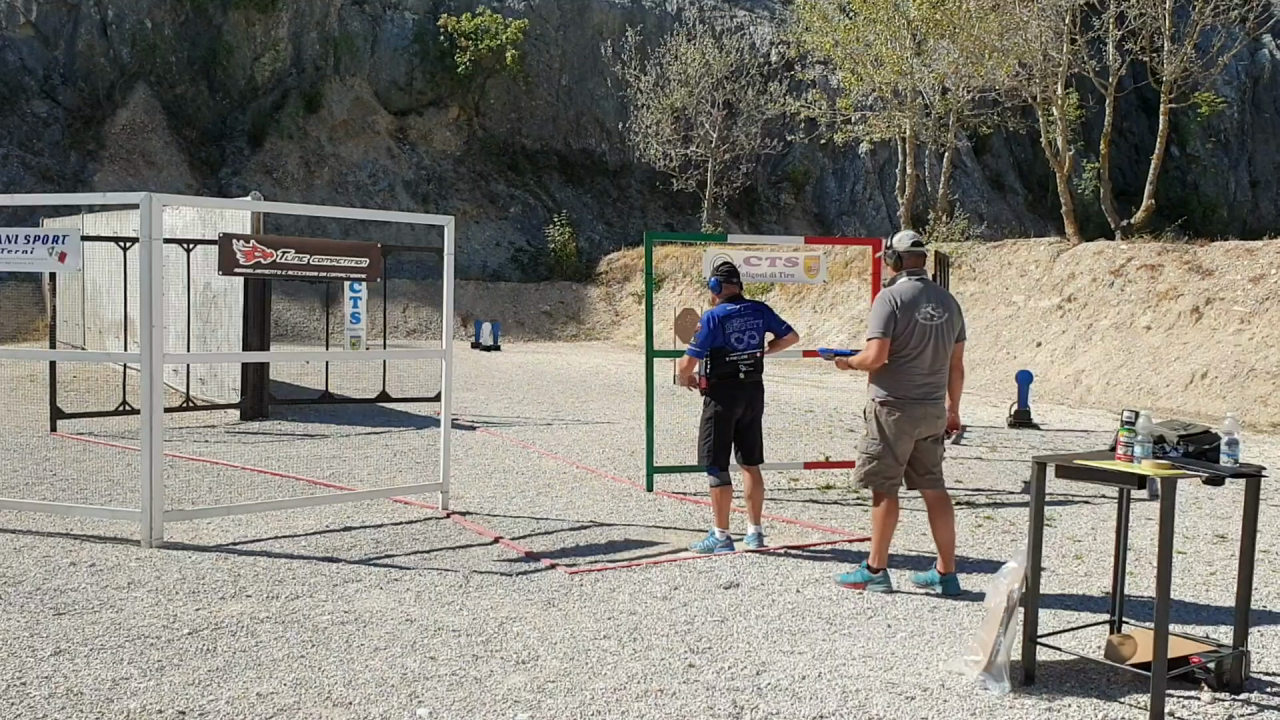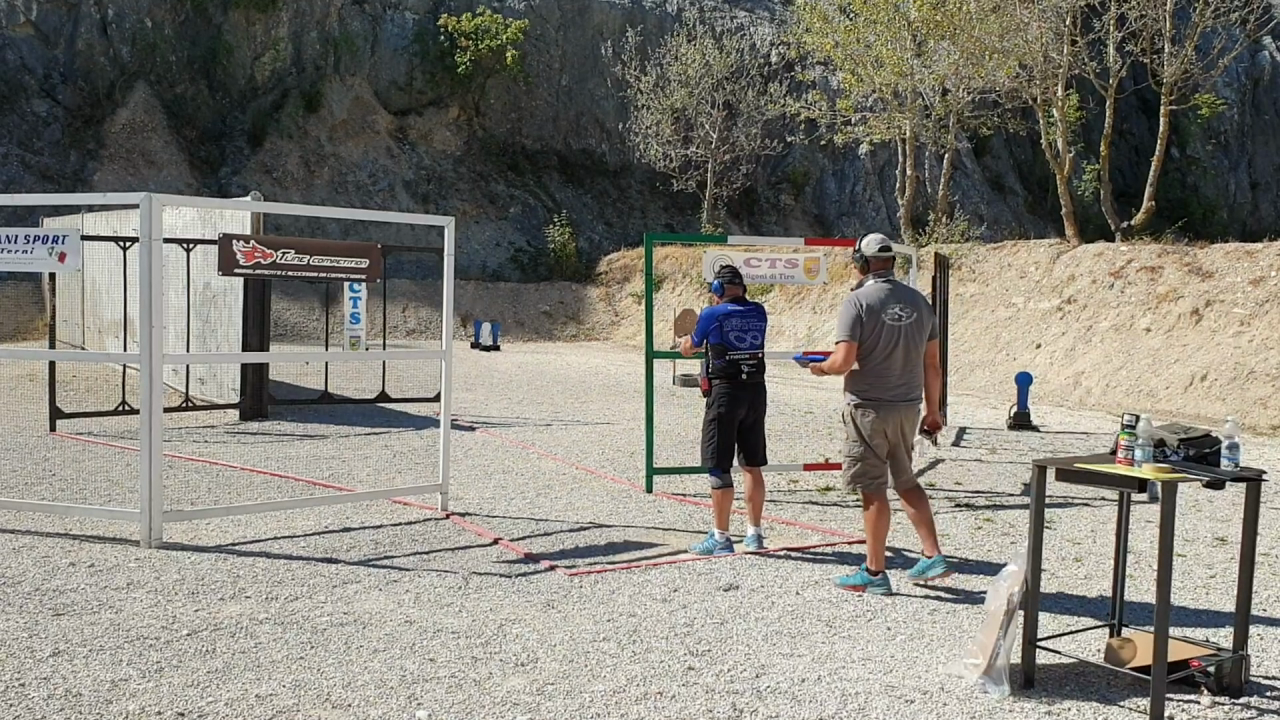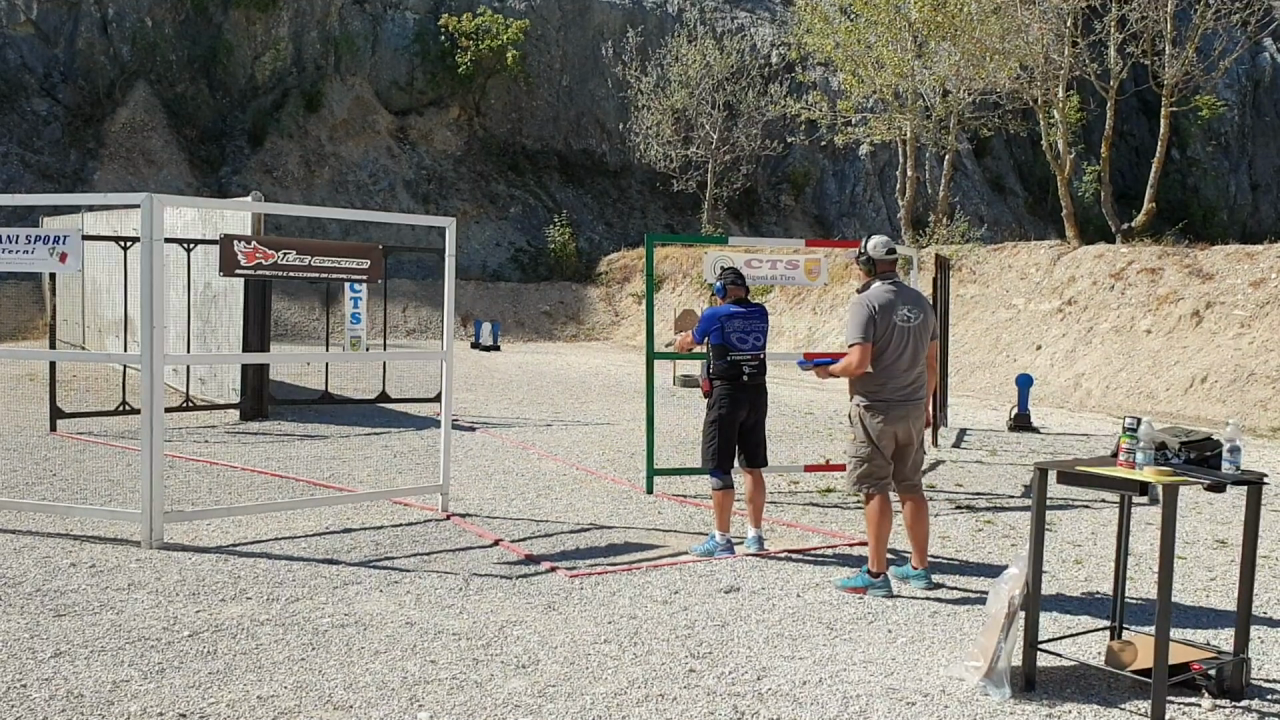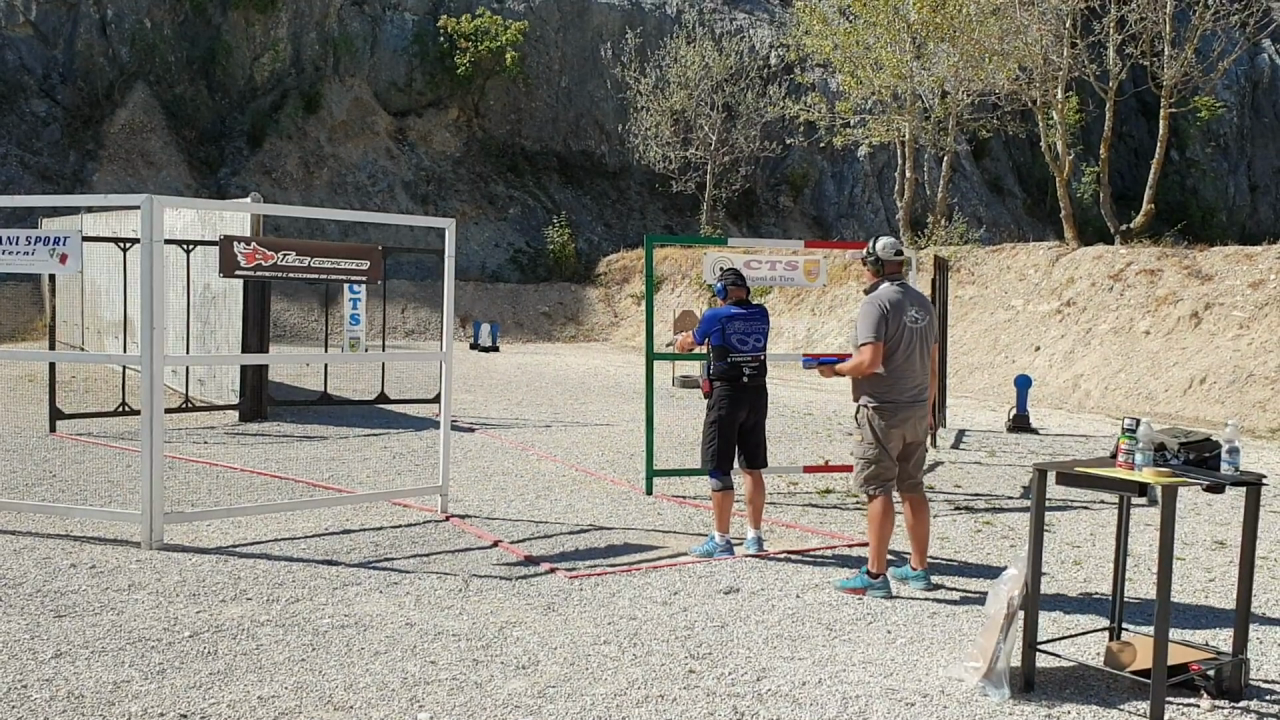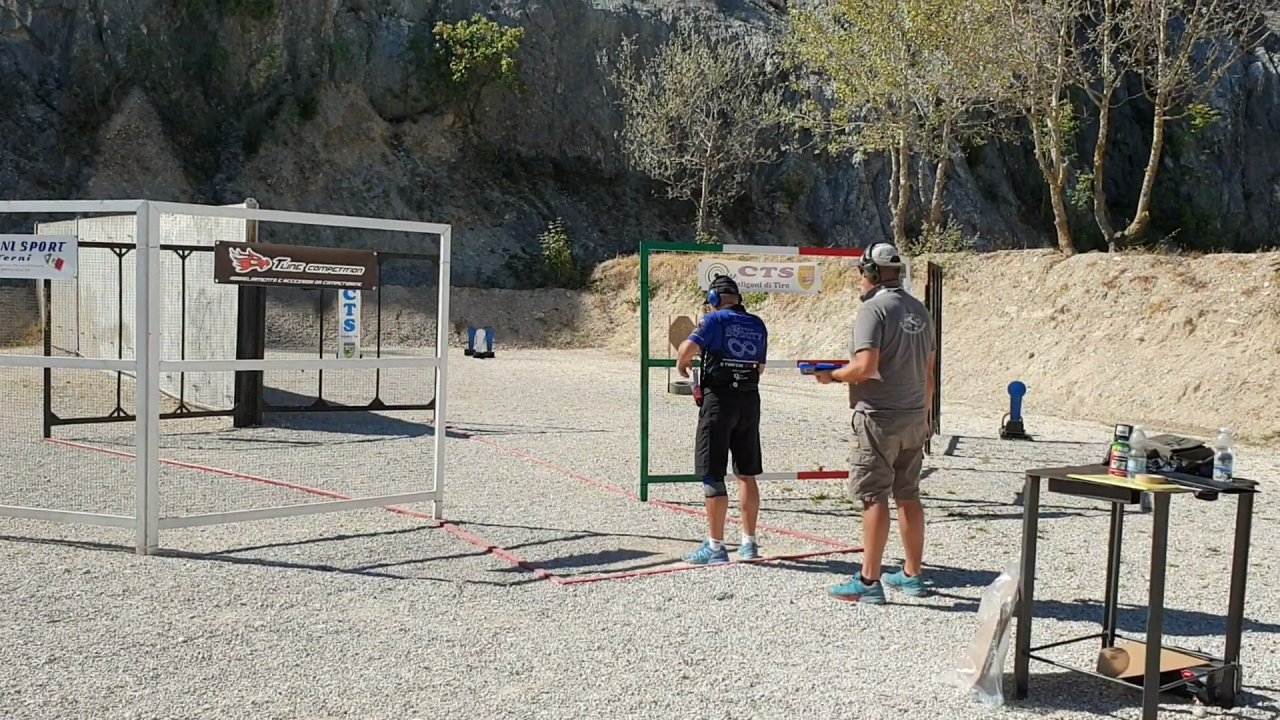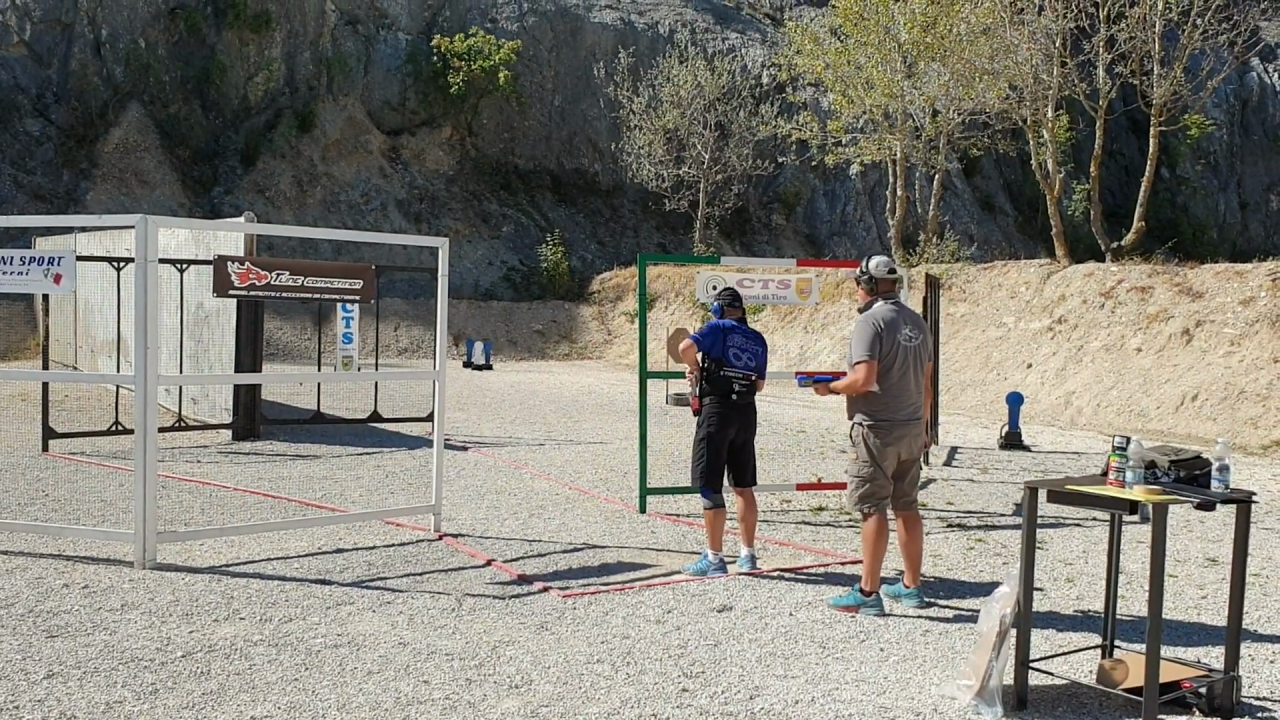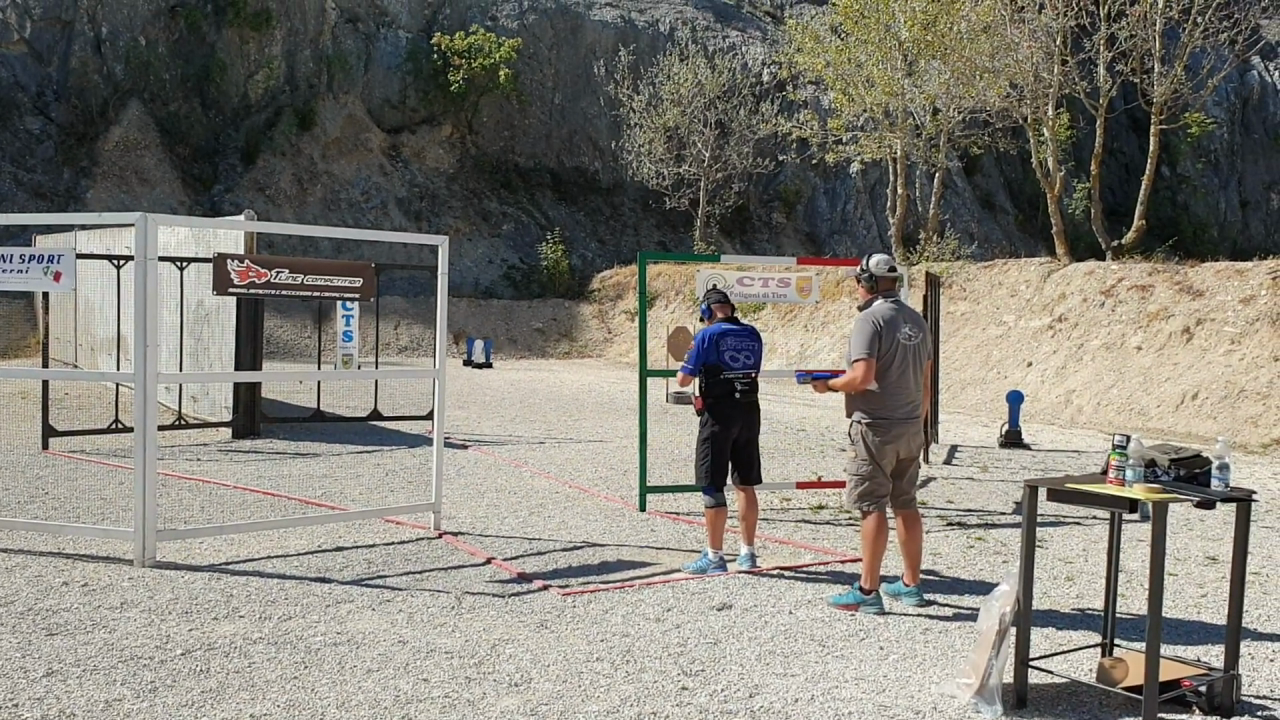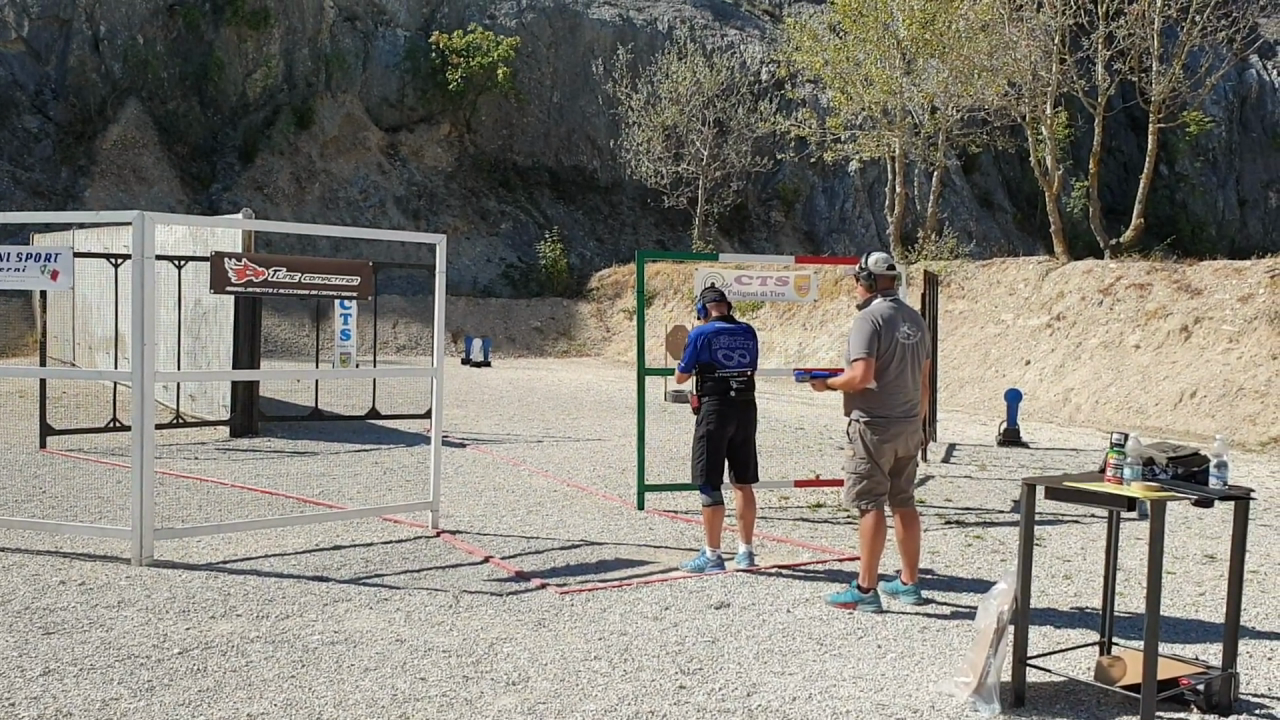
dt=0.5s
person 1, frame 1
left shoulder: (891, 296)
right shoulder: (948, 301)
left elbow: (876, 357)
right elbow: (956, 365)
left wrist: (849, 362)
right wrist: (953, 410)
left hip: (892, 407)
right hip: (932, 410)
left knee: (883, 488)
right knee: (934, 489)
left ankle: (875, 570)
right ankle: (946, 573)
person 1, frame 2
left shoulder: (857, 300)
right shoulder: (918, 300)
left elbow: (844, 360)
right elbow: (931, 363)
left wrist: (822, 368)
right wrist: (933, 409)
left hip: (868, 408)
right hip: (907, 408)
left knee: (873, 490)
right knee: (906, 483)
left ankle: (874, 573)
right ankle: (933, 557)
person 1, frame 3
left shoulder: (867, 302)
right shoulder: (920, 301)
left elbow: (858, 363)
right elbow: (931, 361)
left wrist: (829, 371)
right wrist: (924, 405)
left hip: (876, 410)
right hip: (913, 411)
left knee: (875, 490)
right knee: (911, 488)
left ankle: (875, 574)
right ankle: (919, 567)
person 1, frame 4
left shoulder: (876, 302)
right shoulder: (923, 303)
left elbow: (869, 361)
right elbow: (931, 364)
left wrist: (836, 369)
right wrist: (927, 408)
left hip: (882, 411)
right hip: (916, 411)
left knee: (879, 489)
right knee: (913, 488)
left ankle: (875, 575)
right ankle: (918, 569)
person 1, frame 5
left shoulder: (873, 309)
right shoulder: (919, 310)
left elbow: (865, 367)
right elbow: (928, 372)
left wrist: (832, 375)
right wrist: (924, 416)
left hip: (879, 418)
right hip: (913, 418)
left knee: (874, 496)
right knee: (908, 495)
left ankle: (869, 581)
right ankle: (912, 575)
person 1, frame 6
left shoulder: (870, 321)
right shoulder: (917, 322)
left elbow: (864, 380)
right elbow: (926, 384)
left wrist: (830, 387)
right wrist: (922, 426)
left hip: (878, 430)
right hip: (911, 430)
left knee: (873, 508)
right knee: (907, 506)
left ankle: (868, 593)
right ankle: (911, 586)
person 1, frame 7
left shoulder: (870, 319)
right shoulder: (917, 320)
left elbow: (862, 377)
right elbow: (924, 382)
left wrist: (829, 385)
left hip: (875, 428)
right hip: (910, 428)
left knee: (872, 506)
right knee: (906, 504)
left ankle: (867, 591)
right ankle: (911, 584)
person 1, frame 8
left shoulder: (869, 318)
right shoulder: (915, 319)
left elbow: (861, 377)
right elbow: (923, 380)
left wrist: (828, 383)
left hip: (874, 427)
right hip: (908, 427)
left knee: (871, 505)
right knee: (904, 503)
left ankle: (866, 589)
right ankle: (909, 583)
person 2, frame 1
left shoulder: (713, 316)
right shoulder: (759, 310)
left elbow: (689, 362)
right elbow: (791, 337)
left wrist: (684, 376)
left hip: (723, 393)
right hip: (753, 391)
left knee: (716, 466)
right knee: (751, 464)
left ankle: (721, 536)
right ankle: (754, 531)
person 2, frame 2
left shoulder: (713, 314)
right shoulder: (758, 312)
left elbow: (693, 344)
left wrist: (686, 344)
left hip: (725, 393)
right hip: (756, 392)
left knee: (719, 468)
right knee: (752, 465)
left ankle: (720, 538)
right ankle: (754, 533)
person 2, frame 3
left shoulder: (714, 315)
right shoulder: (761, 313)
left elbow: (692, 339)
left wrist: (681, 341)
left hip: (726, 394)
right hip: (756, 394)
left knee: (719, 469)
right knee: (753, 467)
left ankle: (722, 540)
right ankle: (755, 535)
person 2, frame 4
left shoulder: (716, 316)
right shoulder: (761, 314)
left elbow: (691, 341)
left wrist: (682, 341)
left hip: (727, 395)
right hip: (757, 395)
left knee: (719, 470)
right knee: (753, 467)
left ankle: (720, 541)
right ankle: (754, 536)
person 2, frame 5
left shoulder: (715, 319)
right shoulder: (757, 324)
left elbow: (691, 346)
left wrist: (681, 363)
left hip: (719, 401)
right hip: (749, 401)
left knee: (713, 476)
right knee: (747, 474)
left ankle: (715, 547)
right ankle: (749, 543)
person 2, frame 6
left shoulder: (718, 328)
right shoulder: (758, 339)
left elbow: (686, 346)
left wrist: (693, 367)
left hip: (717, 412)
right hip: (746, 413)
left knee: (710, 488)
right knee: (744, 486)
left ankle: (714, 558)
right ankle: (747, 554)
person 2, frame 7
left shoulder: (707, 335)
right shoulder: (752, 334)
left elbow: (683, 380)
left wrist: (688, 364)
left hip: (719, 413)
right hip: (749, 411)
left knee: (712, 486)
right knee: (746, 484)
left ankle: (714, 557)
right ankle: (748, 553)
person 2, frame 8
left shoulder: (701, 333)
right shoulder: (748, 333)
left elbow: (680, 377)
left hip: (715, 410)
right hip: (746, 409)
left knee: (709, 485)
right knee: (743, 482)
left ankle: (712, 555)
right ankle: (746, 551)
